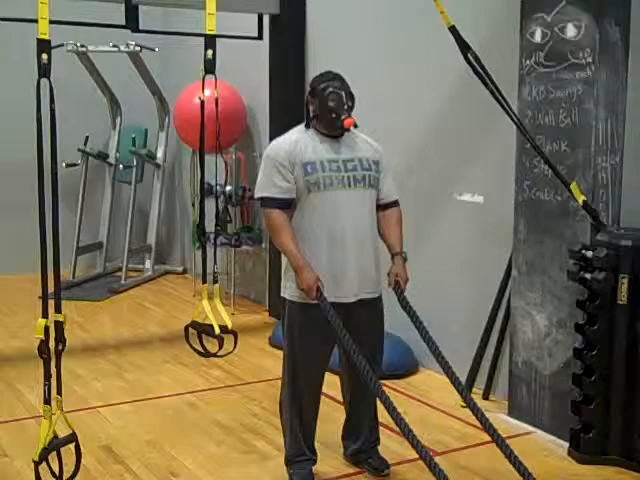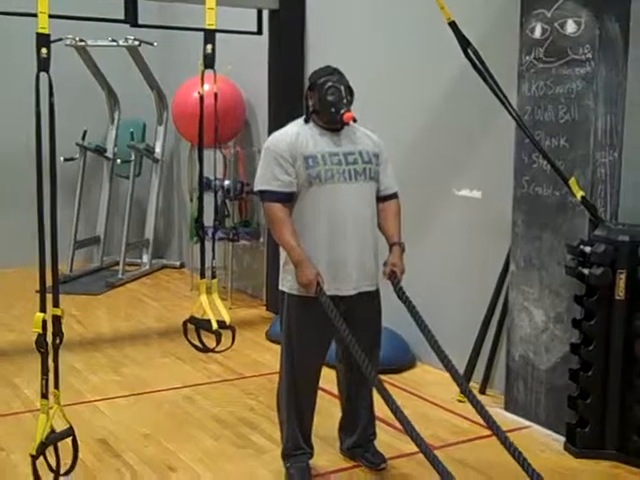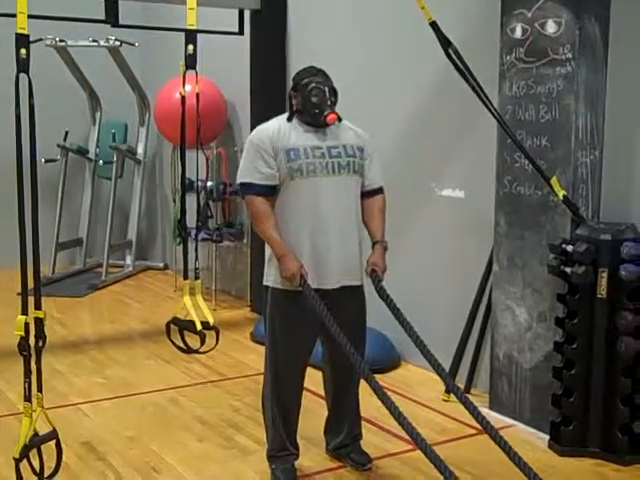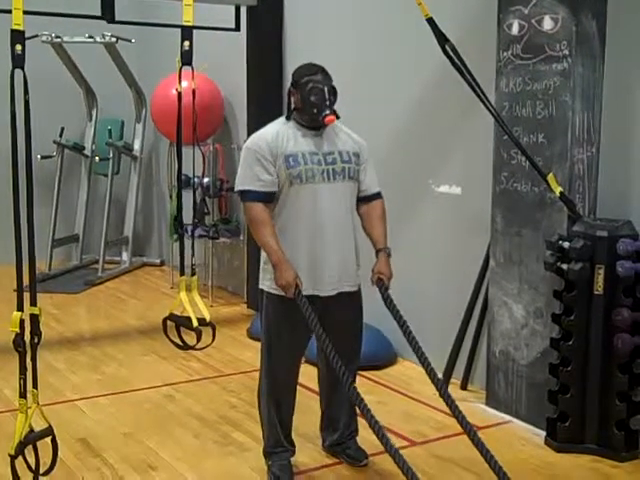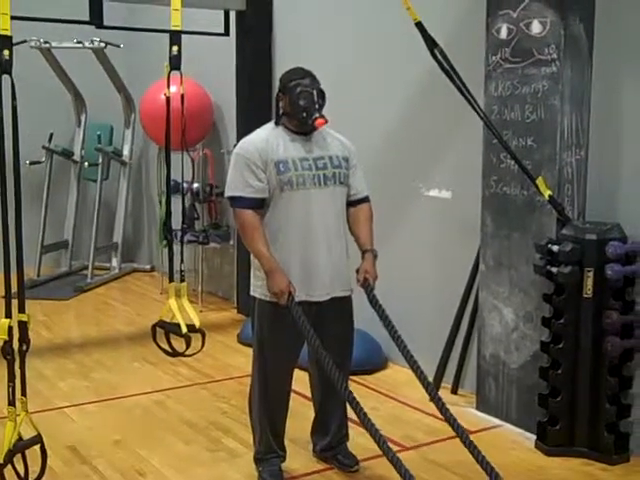
dt=1s
person 1, frame 1
left shoulder: (370, 149)
right shoulder: (286, 149)
left elbow: (387, 207)
right elbow: (275, 213)
left wrist: (397, 256)
right wrist: (301, 268)
left hip: (365, 287)
right hip: (311, 289)
left knee: (365, 372)
right knee: (303, 377)
left ankle: (362, 446)
person 1, frame 2
left shoulder: (370, 142)
right shoulder: (286, 142)
left elbow: (387, 199)
right elbow: (275, 207)
left wrist: (395, 246)
right wrist: (301, 262)
left hip: (363, 280)
right hip: (309, 283)
left knee: (361, 366)
right knee: (301, 371)
left ankle: (358, 440)
person 1, frame 3
left shoulder: (356, 138)
right shoulder: (269, 136)
left elbow: (372, 194)
right elbow: (257, 200)
left wrist: (379, 244)
right wrist: (284, 254)
left hip: (347, 275)
right hip: (293, 278)
left knee: (347, 364)
right knee: (286, 369)
left ankle: (344, 441)
person 1, frame 4
left shoulder: (352, 143)
right shoulder: (266, 142)
left elbow: (370, 201)
right elbow: (256, 207)
left wrist: (382, 251)
right wrist: (280, 263)
left hip: (344, 279)
right hip: (289, 281)
left knee: (342, 363)
right knee: (280, 369)
left ankle: (340, 437)
person 1, frame 5
left shoulder: (341, 147)
right shoulder: (256, 148)
left elbow: (358, 204)
right elbow: (246, 214)
left wrist: (368, 252)
right wrist: (273, 270)
left hip: (335, 285)
right hip: (281, 287)
left knee: (334, 369)
right knee: (273, 375)
left ankle: (331, 442)
